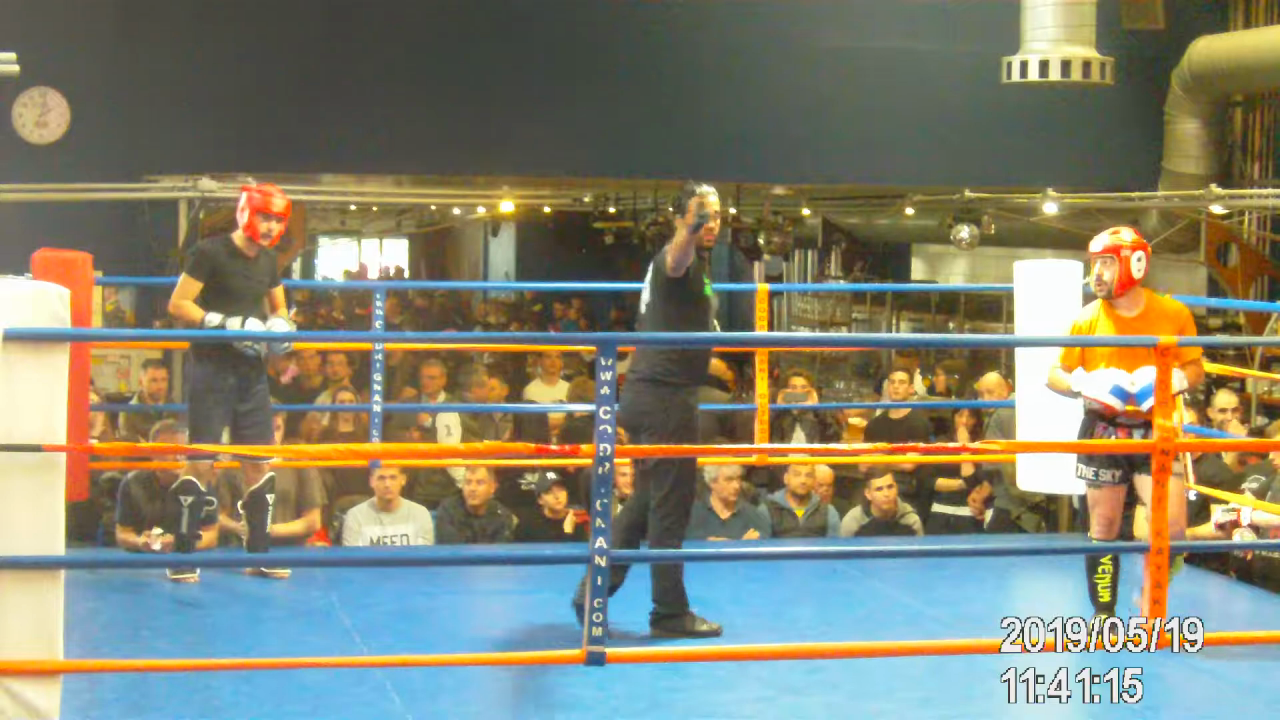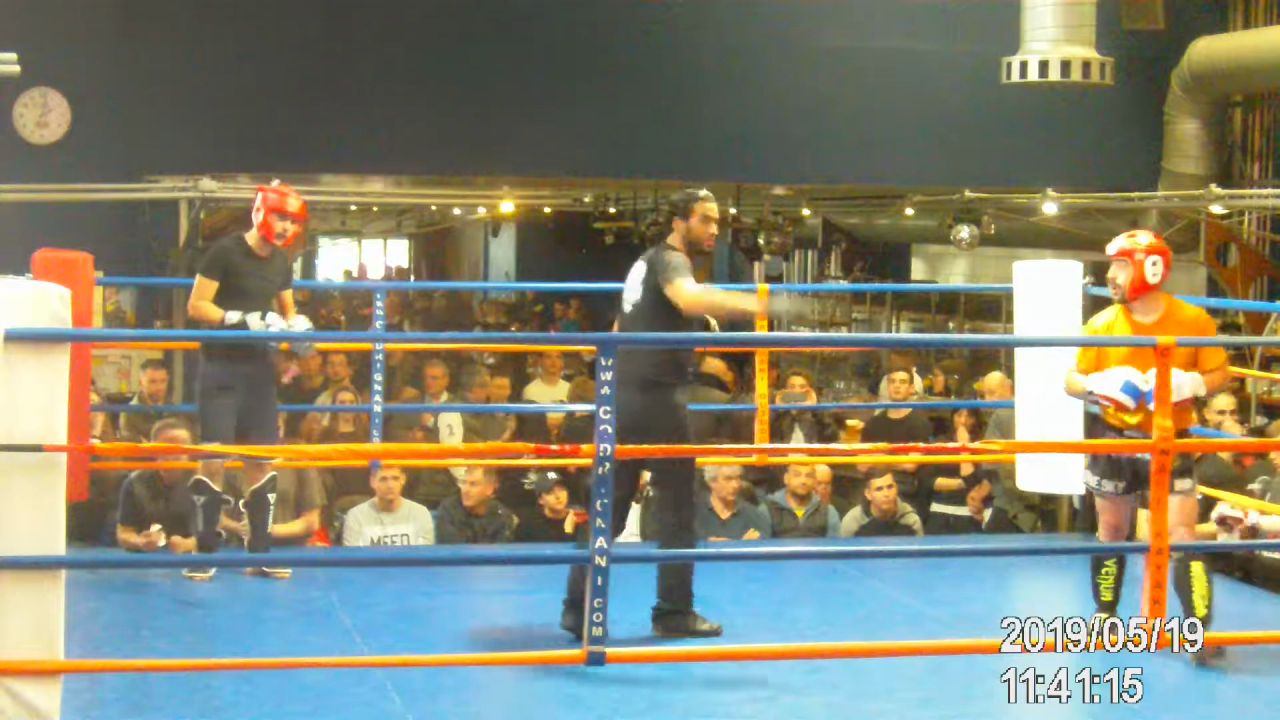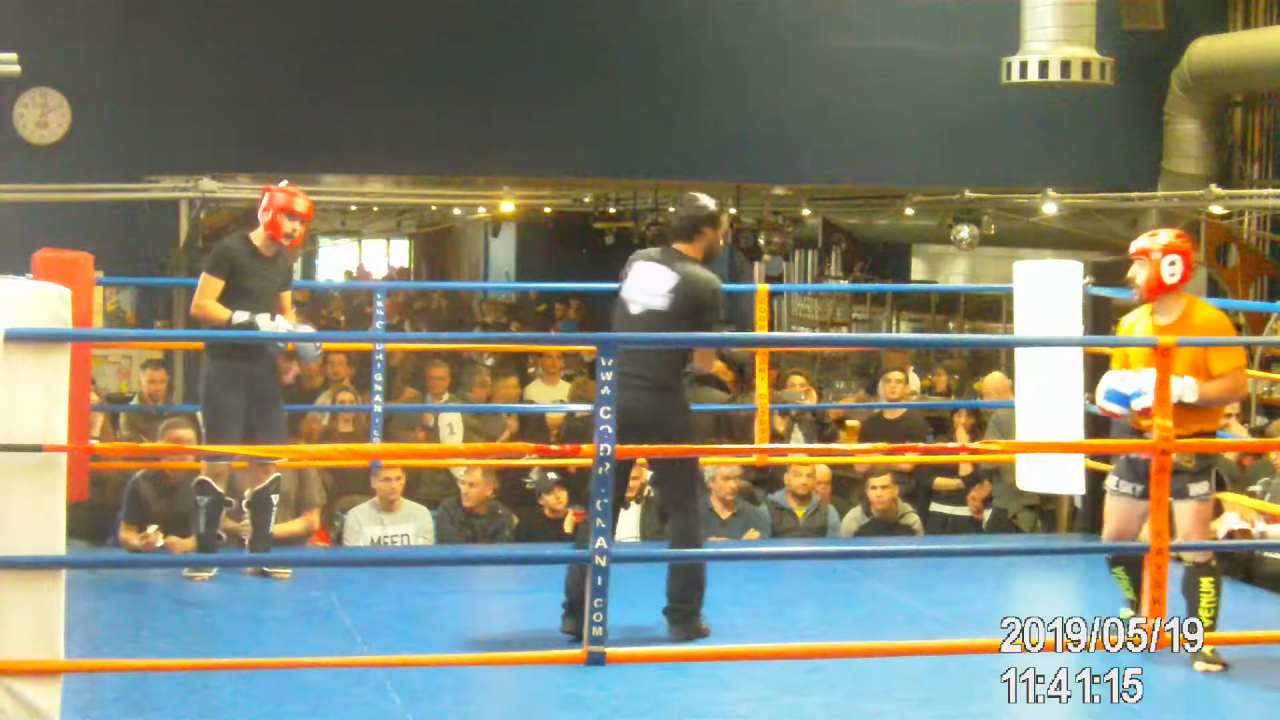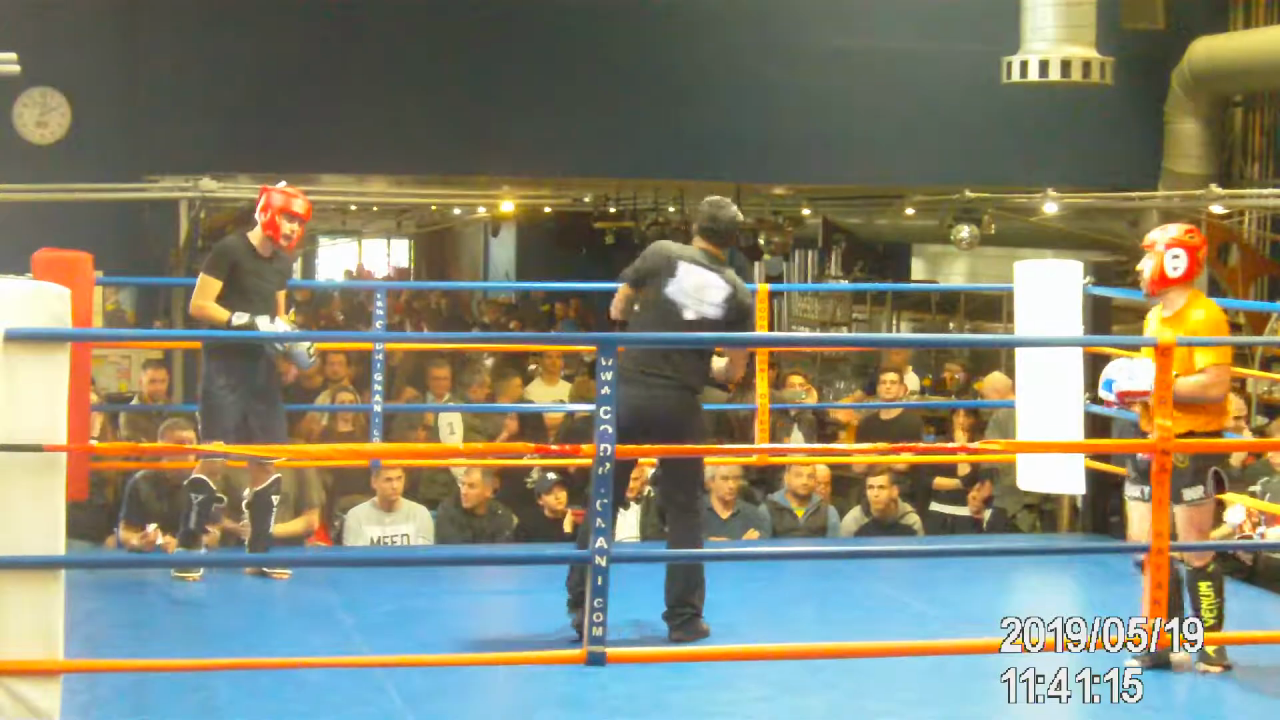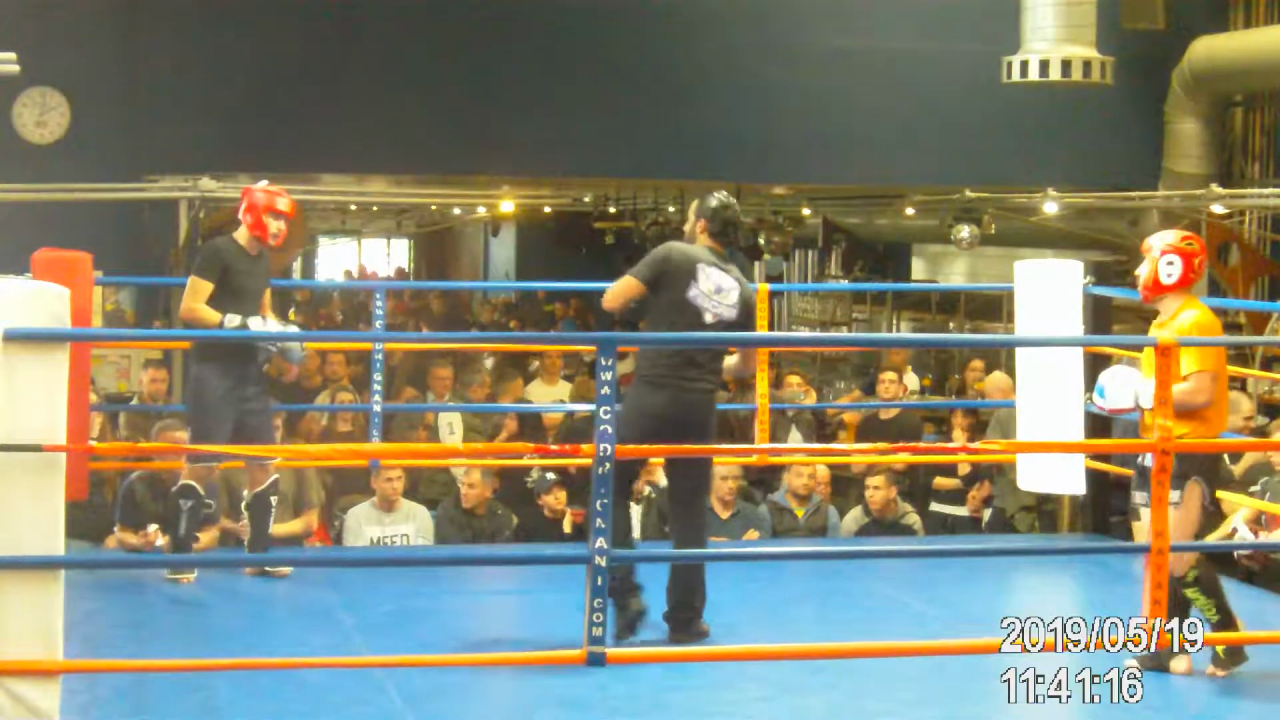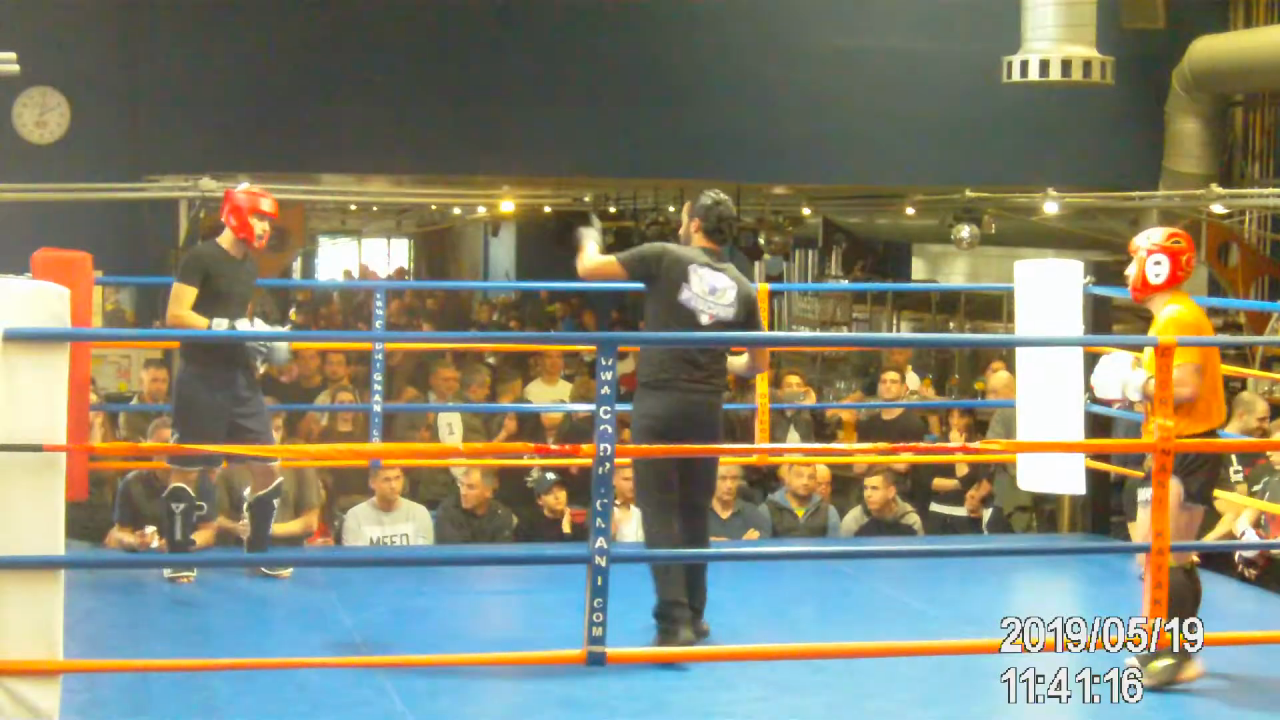
dt=0.2s
person 1, frame 1
left shoulder: (692, 264)
right shoulder: (675, 261)
right elbow: (678, 252)
right wrist: (689, 228)
left hip: (649, 392)
right hip: (664, 395)
left knee: (645, 501)
right knee: (670, 507)
right ankle: (670, 614)
person 1, frame 2
left shoulder: (648, 262)
right shoulder: (668, 261)
left elbow: (620, 330)
right elbow: (691, 298)
right wrist: (760, 305)
left hip: (624, 396)
right hip: (652, 398)
left knee: (611, 504)
right knee: (675, 506)
left ankle: (578, 606)
right ankle: (673, 612)
person 1, frame 3
left shoulder: (638, 261)
right shoulder: (703, 283)
right elbow: (704, 360)
left hip: (616, 397)
right hip: (661, 403)
left knee: (603, 506)
right knee: (684, 507)
left ankle: (576, 612)
right ankle: (685, 615)
person 1, frame 4
left shoulder: (659, 253)
right shoulder: (738, 294)
left elbow: (617, 311)
right elbow: (733, 372)
left hip: (629, 392)
right hip: (679, 404)
right knee: (684, 511)
left ankle: (582, 605)
right ankle: (685, 618)
person 1, frame 5
left shoulder: (672, 255)
right shoulder: (742, 289)
left elbow: (612, 303)
right elbow: (747, 365)
left wrist: (648, 298)
left hip: (649, 395)
right hip: (698, 405)
left knee: (614, 492)
right knee: (689, 512)
left ankle: (625, 594)
right ankle: (685, 619)
person 1, frame 6
left shoulder: (664, 257)
right shoulder: (742, 288)
left elbow: (587, 269)
right elbow: (758, 364)
left wrist: (589, 238)
left hip: (657, 401)
right hip: (705, 407)
left knee: (658, 510)
right knee: (695, 513)
left ankle: (674, 619)
right ankle: (689, 616)
person 2, frame 1
left shoulder: (1173, 313)
right shoulder: (1087, 319)
left elbow: (1196, 369)
right elbow: (1056, 376)
left wrist: (1175, 380)
right wrist: (1085, 385)
left hip: (1154, 433)
right hip: (1104, 432)
left knee: (1173, 527)
right knee: (1103, 529)
right ankle: (1104, 614)
person 2, frame 2
left shoulder: (1193, 320)
right shoulder: (1102, 323)
left elbow: (1221, 375)
right elbow: (1073, 380)
left wrist: (1191, 384)
right wrist: (1097, 384)
right hip: (1114, 442)
left knee: (1184, 540)
right knee: (1111, 534)
right ankle: (1105, 612)
person 2, frame 3
left shoulder: (1210, 322)
right shoulder: (1131, 324)
left elbow: (1236, 384)
right elbow: (1116, 377)
left wrist: (1184, 390)
right wrist: (1109, 391)
left hip: (1190, 450)
right hip: (1138, 446)
left knee: (1196, 548)
right knee: (1115, 538)
left ankle: (1204, 642)
right ankle: (1138, 608)
person 2, frame 4
left shoulder: (1205, 317)
right shoulder: (1153, 317)
left elbow: (1215, 385)
left wrist: (1157, 382)
right wrist: (1125, 382)
left hip: (1193, 449)
left knee: (1196, 552)
right knee: (1145, 550)
left ankle: (1211, 643)
person 2, frame 5
left shoulder: (1195, 321)
right shoulder: (1160, 323)
left elbow: (1202, 392)
left wrist: (1142, 394)
right wrist: (1128, 389)
left hip: (1188, 455)
right hip: (1155, 453)
left knee: (1177, 559)
left ankle: (1228, 640)
right ankle: (1168, 648)
person 2, frame 6
left shoulder: (1178, 316)
right shoulder: (1170, 316)
left elbow: (1187, 386)
left wrist: (1134, 386)
right wrist: (1134, 375)
left hip: (1186, 451)
right hip: (1177, 449)
right knee: (1174, 555)
left ankle: (1175, 655)
right ankle: (1169, 649)
person 3, frame 1
left shoulder: (269, 260)
right shoulder: (211, 252)
left elbow: (279, 309)
right elbow: (177, 305)
left wrist: (281, 330)
right wrist: (224, 324)
left hip: (251, 370)
right hip: (212, 368)
left knee: (259, 461)
right knee: (201, 462)
left ankle: (259, 551)
person 3, frame 2
left shoulder: (281, 261)
right shoulder: (225, 251)
left elbow: (288, 311)
right elbow: (195, 307)
left wrist: (296, 328)
right wrist: (244, 320)
left hip: (260, 368)
right hip: (221, 368)
left knee: (261, 460)
right knee: (214, 460)
left ankle: (260, 550)
right ankle: (205, 551)
person 3, frame 3
left shoulder: (284, 261)
right shoulder: (230, 250)
right elbow: (200, 305)
left wrist: (299, 335)
right wrist: (250, 320)
left hip: (263, 367)
right hip: (226, 366)
left knee: (267, 460)
right knee: (218, 462)
left ankle: (260, 551)
right ankle: (205, 551)
person 3, frame 4
left shoulder: (282, 261)
right shoulder: (229, 250)
right elbow: (198, 305)
left wrist: (292, 342)
right wrist: (249, 322)
left hip: (262, 367)
right hip: (225, 366)
left knee: (266, 460)
right knee: (213, 458)
left ankle: (260, 551)
right ankle: (189, 546)
person 3, frame 5
left shoulder: (262, 259)
right shoulder: (217, 251)
right elbow: (189, 309)
left wrist: (280, 336)
right wrist: (241, 323)
left hip: (251, 370)
right hip: (214, 369)
left knee: (263, 462)
right knee: (202, 462)
left ankle: (259, 552)
person 3, frame 6
left shoulder: (248, 263)
right shoulder: (201, 257)
right elbow: (175, 316)
left wrist: (261, 338)
right wrist: (229, 328)
left hip: (241, 376)
right hip: (202, 377)
left knee: (267, 466)
right knee: (187, 468)
left ankle: (258, 551)
right ankle: (178, 555)
